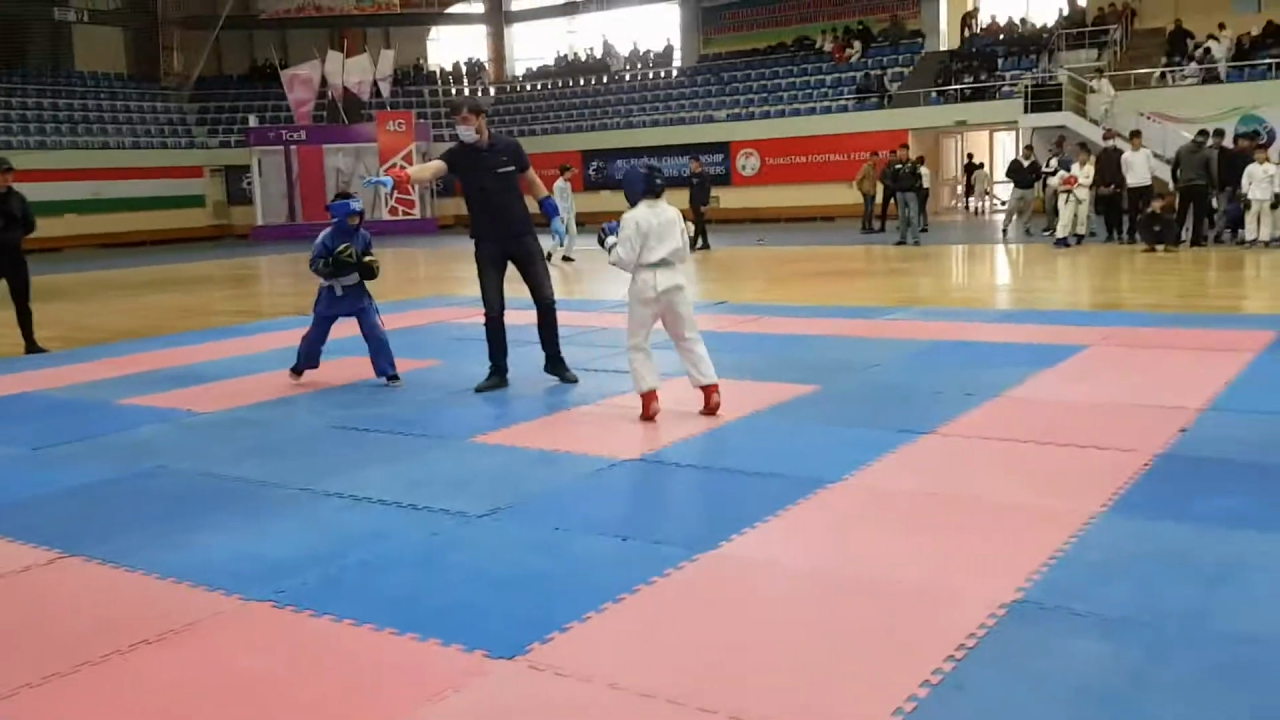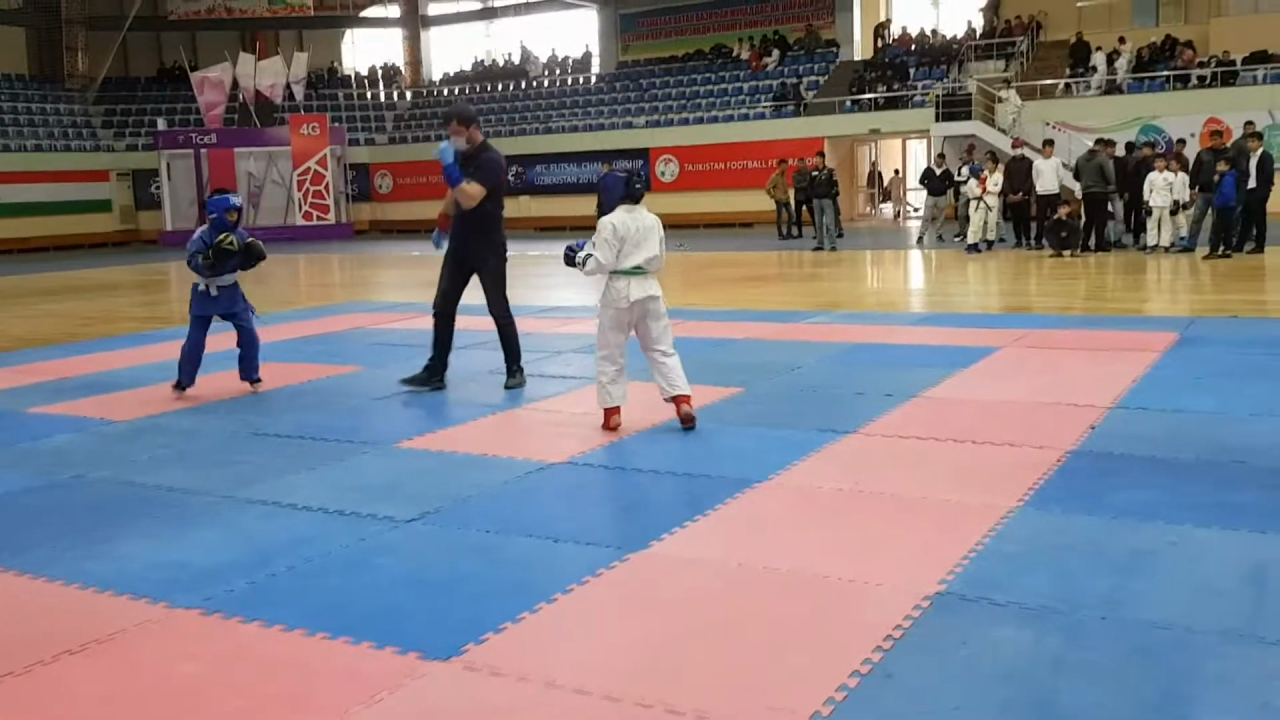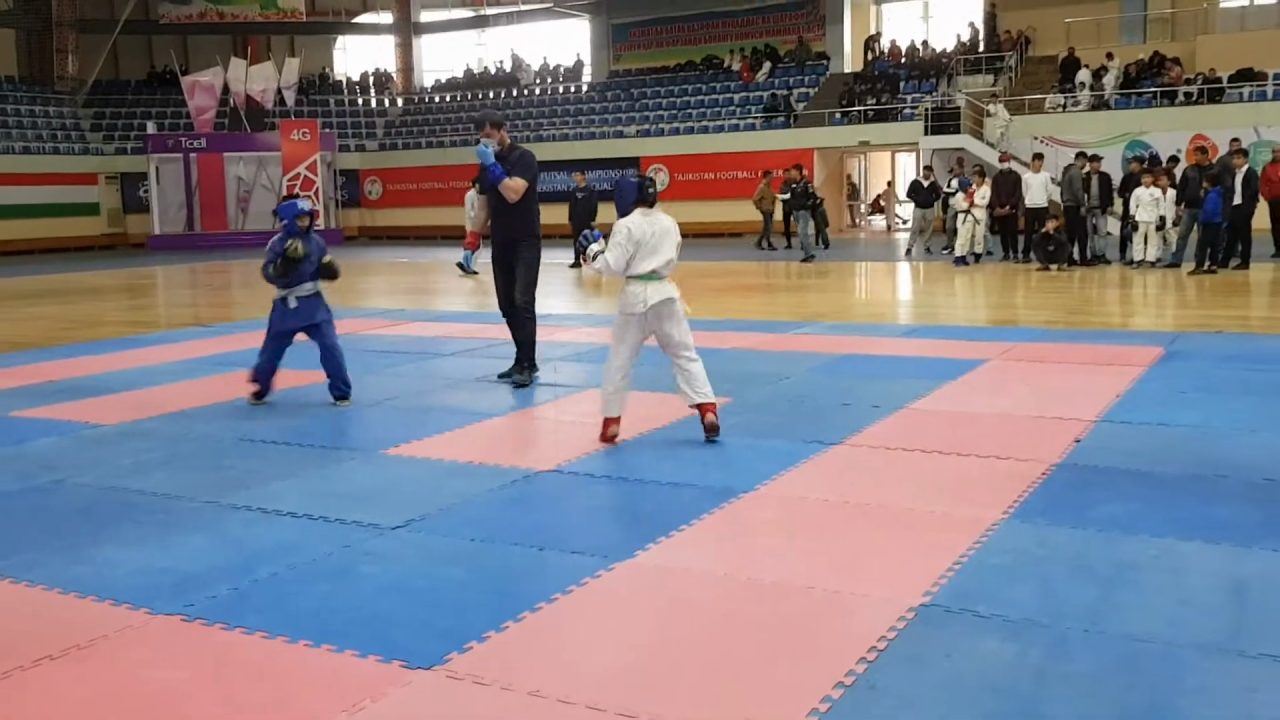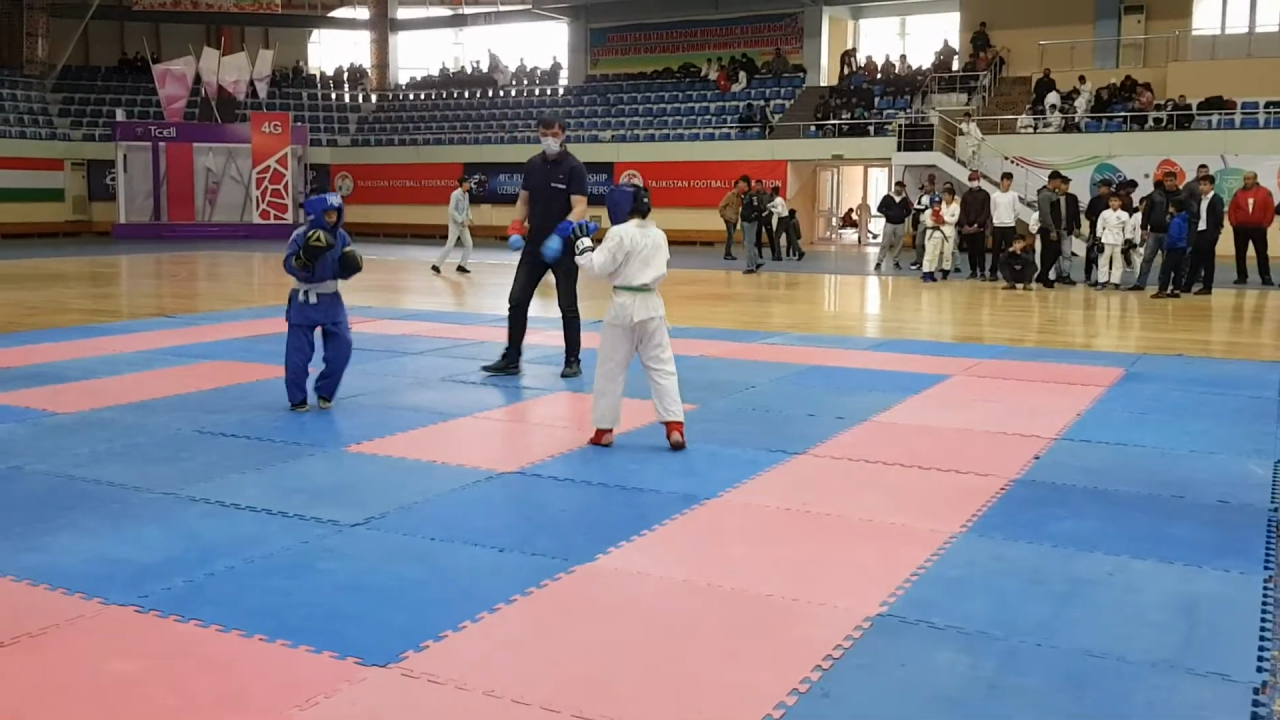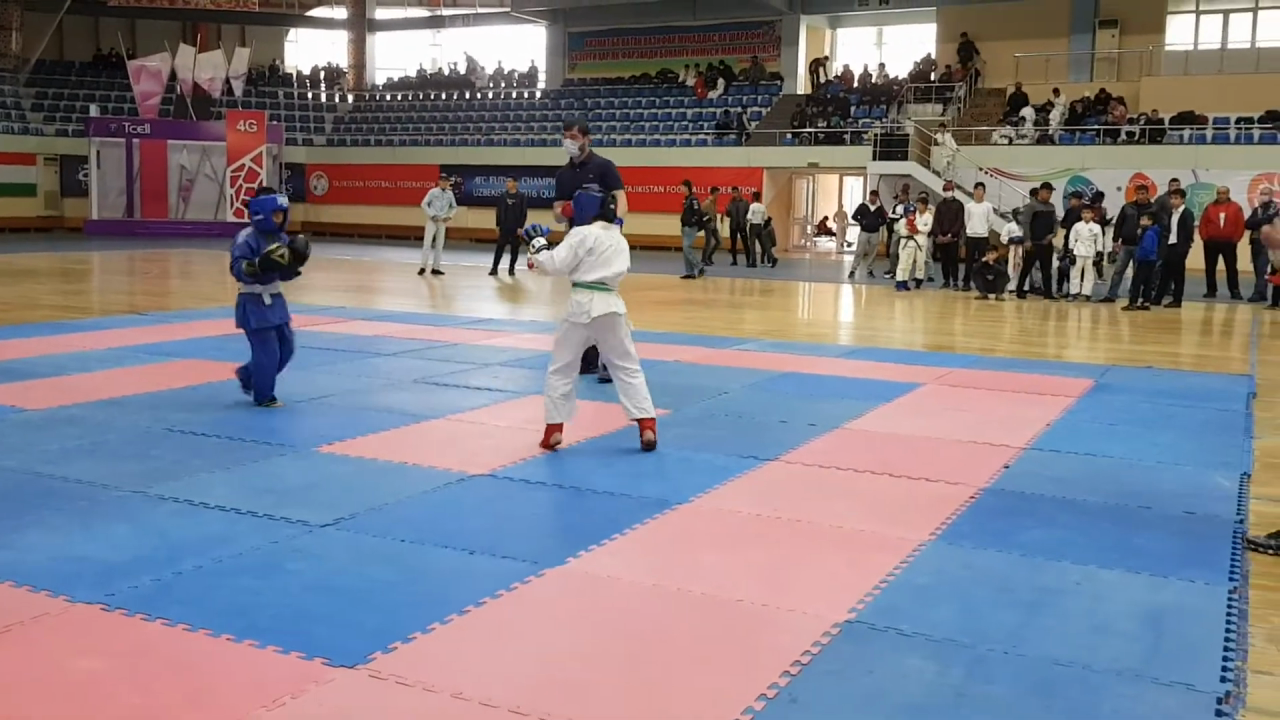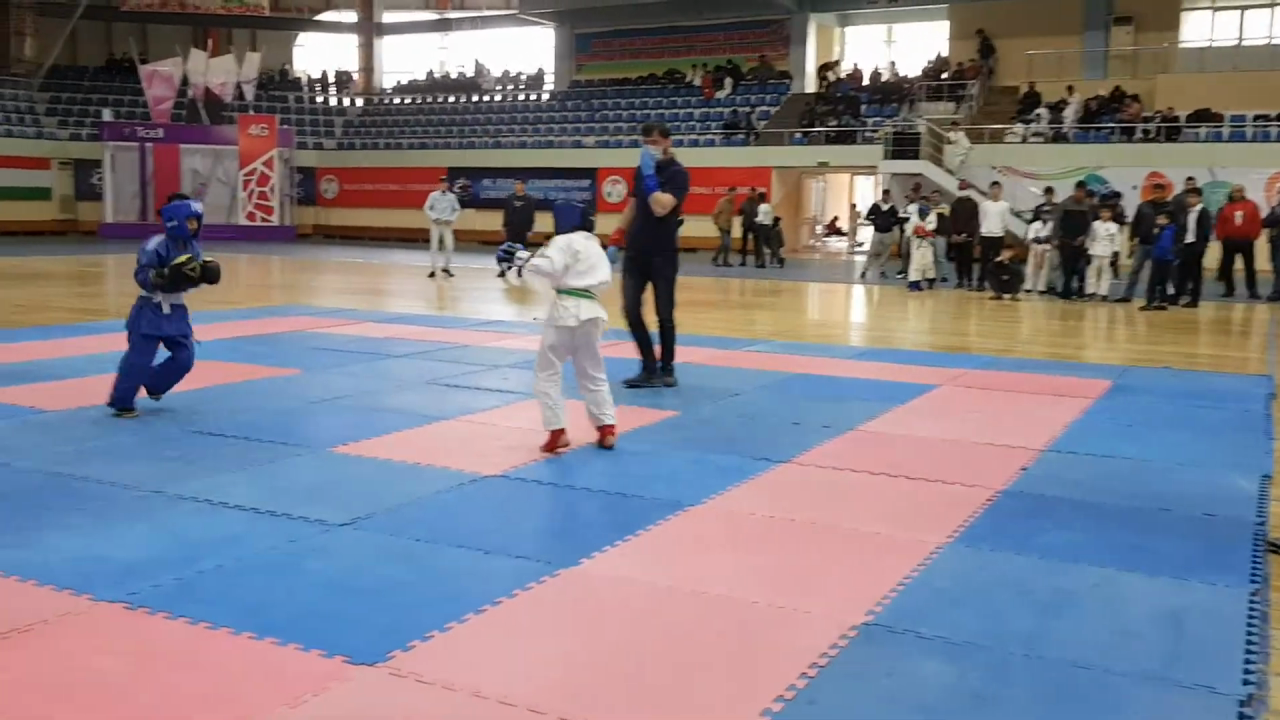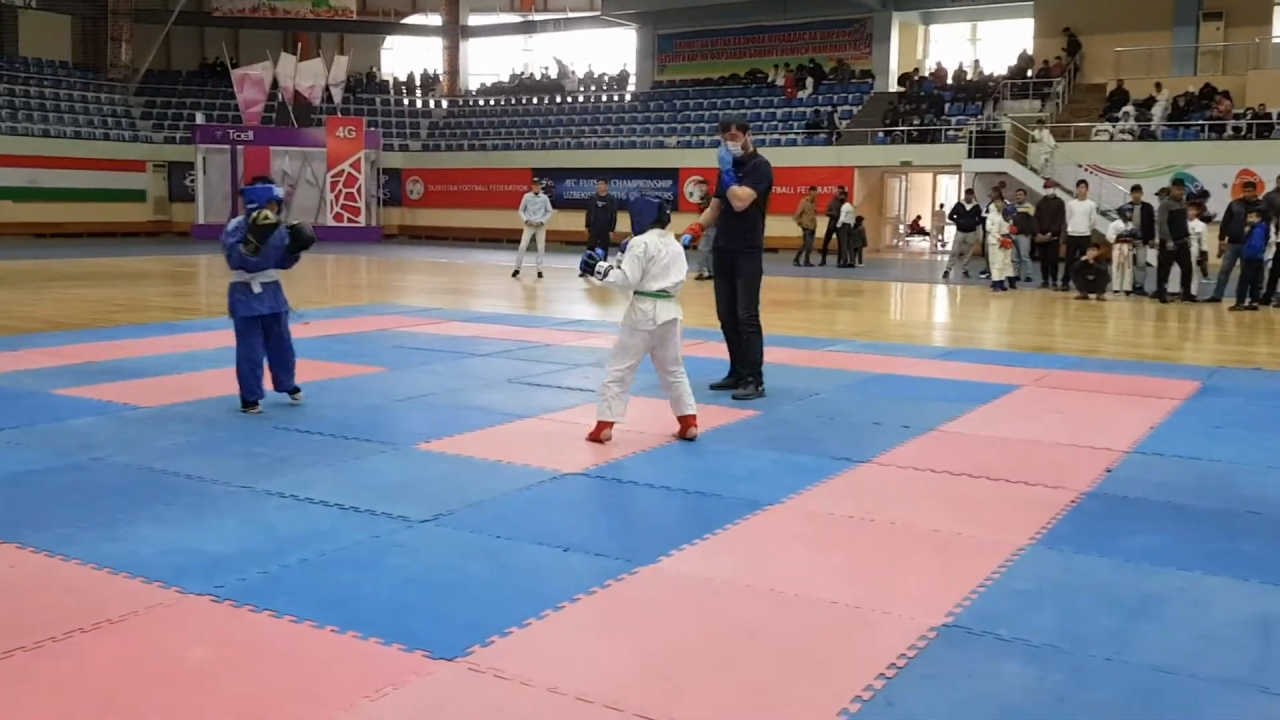
dt=0.7s
person 1, frame 1
left shoulder: (509, 146)
right shoulder: (458, 154)
left elbow: (532, 181)
right elbow: (428, 171)
left wrist: (553, 215)
right wrist: (397, 177)
left hip: (523, 235)
right hip: (487, 242)
left knee: (545, 300)
right knee: (493, 309)
left ankle: (555, 362)
right ankle: (498, 372)
person 1, frame 2
left shoulder: (492, 160)
right shoulder: (457, 155)
left elbow: (468, 199)
left wrist: (450, 166)
right wrist: (442, 226)
left hip: (488, 247)
right hip: (460, 245)
left knee: (499, 311)
right knee: (442, 308)
left ankle: (515, 369)
right ankle: (434, 372)
person 1, frame 3
left shoulder: (523, 158)
right shoulder: (487, 166)
left elbow: (513, 194)
right elbow: (484, 207)
left wrist: (492, 164)
left hip: (526, 242)
right hip: (500, 244)
left knee: (524, 303)
right knee: (507, 306)
left ankle: (527, 365)
right ankle: (524, 360)
person 1, frame 4
left shoulder: (574, 167)
right shoulder: (532, 165)
left elbow: (580, 209)
right elbow: (524, 201)
left wrist: (559, 236)
right wrist: (515, 230)
left hip: (563, 246)
right hip: (534, 244)
left knee: (567, 306)
right knee: (517, 300)
left ankle: (573, 361)
right ankle: (511, 359)
person 1, frame 5
left shoulder: (603, 167)
right shoulder: (563, 174)
left elbow: (620, 201)
right elbow: (557, 211)
right wrist: (568, 211)
right ankle: (589, 359)
person 1, frame 6
left shoulder: (678, 173)
right shoulder: (641, 170)
left elbow: (661, 208)
left wrist: (649, 176)
right wrist: (616, 239)
left hip: (663, 254)
right hip: (635, 251)
left knee: (665, 315)
right knee: (631, 310)
left ankle: (667, 368)
right ankle: (650, 369)
person 1, frame 7
left shoulder: (760, 167)
right shoulder: (729, 166)
left elbow: (740, 202)
right elbow: (715, 207)
left wrist: (727, 171)
right wrist: (691, 232)
left hip: (747, 253)
right hip: (723, 251)
left knee: (746, 316)
right knee: (726, 316)
left ankle: (755, 381)
right ankle: (738, 373)
person 2, frame 1
left shoulder: (632, 218)
right shoulder: (673, 214)
left elbow: (625, 258)
right elbow: (683, 252)
left wrist: (609, 242)
left hip: (645, 284)
right hip: (674, 281)
left knee: (638, 344)
right knee: (689, 338)
left ankle: (650, 399)
right ankle: (711, 391)
person 2, frame 2
left shoulder: (610, 223)
right shoulder: (653, 221)
left elbow: (603, 263)
right elbow: (658, 261)
left wrist: (580, 258)
left hip: (620, 291)
right hip: (648, 289)
left knee: (609, 354)
right knee: (662, 349)
left ankle: (612, 412)
right ankle: (683, 403)
person 2, frame 3
left shoulder: (625, 227)
right shoulder: (668, 223)
left elbow: (614, 266)
left wrist: (593, 251)
left hip: (635, 296)
right hip: (665, 294)
left knee: (619, 361)
right knee: (685, 355)
left ankle: (611, 421)
right ankle: (708, 411)
person 2, frame 4
left shoulder: (619, 234)
right shoulder: (659, 236)
left elbow: (598, 267)
left wrist: (583, 245)
left hip: (624, 307)
right hip: (651, 306)
left knee: (610, 371)
right knee: (662, 369)
left ankle: (604, 430)
right ankle: (674, 428)
person 2, frame 5
left shoulder: (582, 235)
right shoulder: (620, 240)
left elbow: (554, 264)
left wrist: (538, 245)
left hip: (582, 306)
right hip: (611, 306)
left knee: (561, 368)
right knee: (628, 366)
left ankle: (554, 430)
right ankle: (647, 427)
person 2, frame 6
left shoulder: (564, 242)
right shoulder: (596, 249)
left elbow: (552, 268)
right elbow: (600, 281)
left wrist: (526, 260)
left hip: (565, 311)
right hip: (592, 312)
left knee: (548, 373)
right knee: (593, 374)
left ankle: (557, 431)
right ankle: (607, 430)
person 2, frame 7
left shoulder: (640, 243)
right shoulder: (675, 245)
left elbow: (628, 279)
left wrist: (602, 269)
left hip: (643, 312)
right hip: (669, 311)
left knee: (618, 369)
right knee: (673, 369)
left ankle: (604, 425)
right ankle: (688, 422)
person 3, frame 1
left shoulder: (362, 235)
right shoulder: (326, 238)
right elbow: (315, 265)
left wrist: (370, 264)
right wrist: (334, 263)
left hip: (356, 291)
right hip: (332, 293)
left knee: (375, 333)
right knee: (316, 333)
left ankle: (389, 372)
right ankle: (301, 366)
person 3, frame 2
left shoulder: (239, 234)
right shoulder: (203, 235)
left elbow: (244, 263)
right elbow: (194, 263)
left wrist: (253, 255)
right wrist: (214, 256)
left hip: (231, 292)
right hip: (206, 294)
left knee: (249, 334)
right knee: (195, 339)
left ankle: (251, 375)
right ankle: (183, 380)
person 3, frame 3
left shoulder: (316, 241)
right shoulder: (278, 244)
left elbow: (322, 271)
right elbow: (269, 274)
left wrist: (328, 270)
right wrist: (286, 264)
left hip: (313, 302)
right hip: (287, 305)
left knee: (330, 347)
right knee: (273, 349)
left ankle: (341, 392)
right ankle: (262, 387)
person 3, frame 4
left shoulder: (340, 236)
right shoulder: (301, 236)
left elbow: (344, 272)
right elbow: (291, 267)
left wrist: (351, 265)
right wrist: (306, 255)
left hip: (330, 300)
right hip: (304, 301)
left knee: (341, 348)
right knee: (298, 352)
left ankle: (325, 392)
right ankle: (298, 398)
person 3, frame 5
left shoulder: (280, 238)
right shoulder: (247, 239)
right elbow: (238, 270)
left wrist: (295, 263)
right wrist: (261, 264)
left hip: (274, 300)
right hip: (253, 303)
left knee: (286, 348)
right knee: (267, 352)
left ankle: (248, 376)
right ankle: (263, 395)
person 3, frame 6
left shoulder: (192, 245)
right shoulder: (156, 246)
right elbow: (143, 277)
left wrist: (204, 274)
right wrist: (168, 275)
left hip: (176, 310)
right hip: (151, 311)
left knee: (185, 357)
right knee: (139, 358)
left ankle: (152, 384)
right ankle: (121, 403)
person 3, frame 7
left shoulder: (277, 228)
right shoulder: (237, 227)
left elbow: (283, 262)
right elbow: (236, 259)
left wrist: (296, 247)
right wrist: (255, 239)
left hip: (272, 290)
right hip: (245, 294)
left knee: (282, 342)
right knee: (250, 349)
left ankle: (287, 386)
right ankle: (250, 399)
